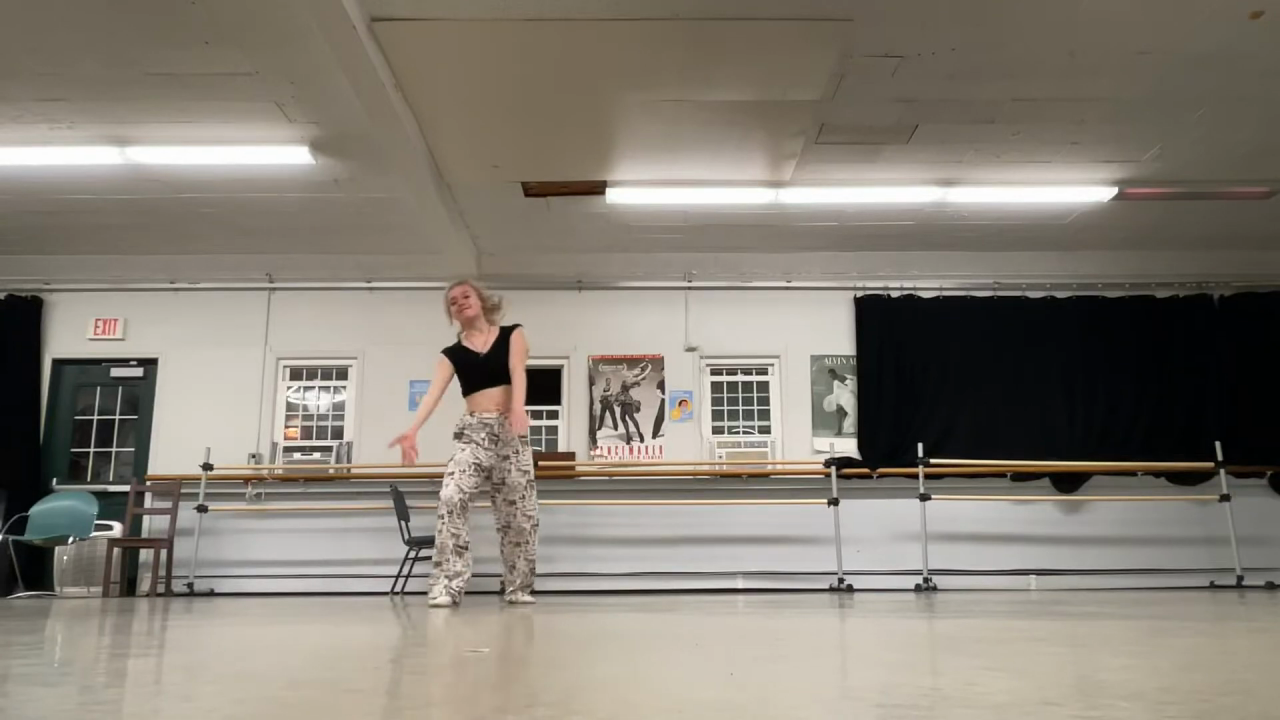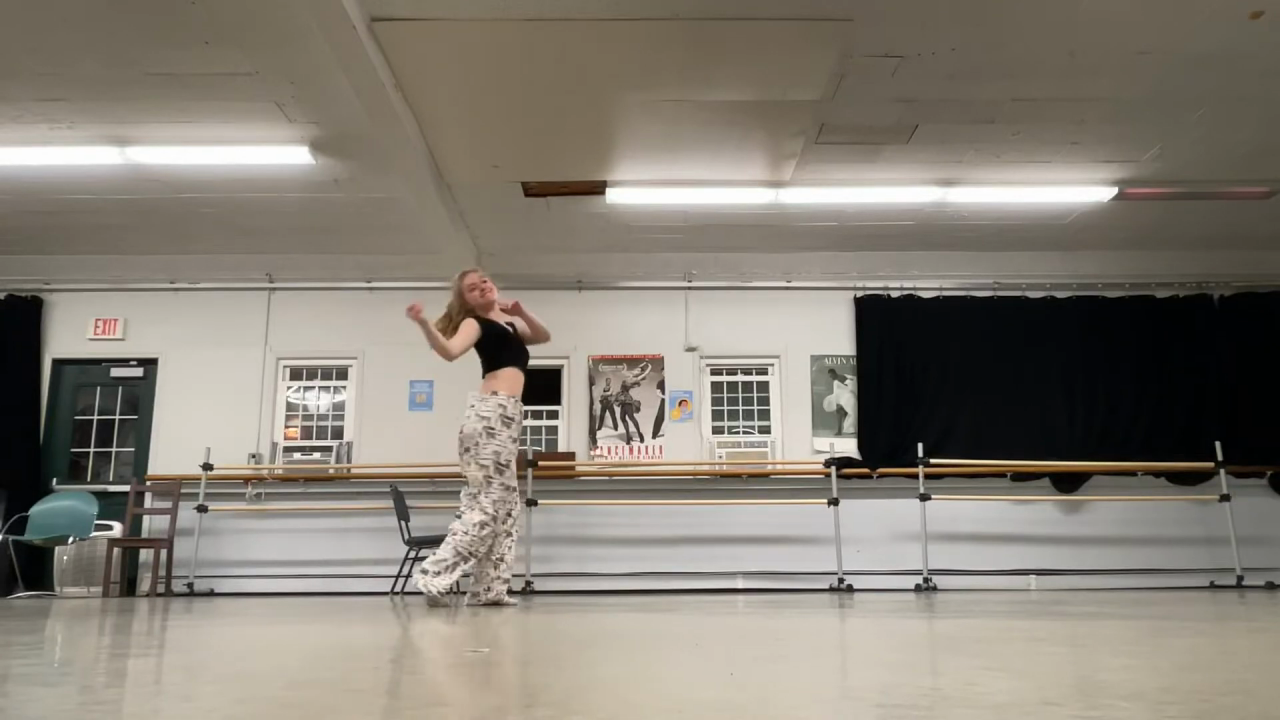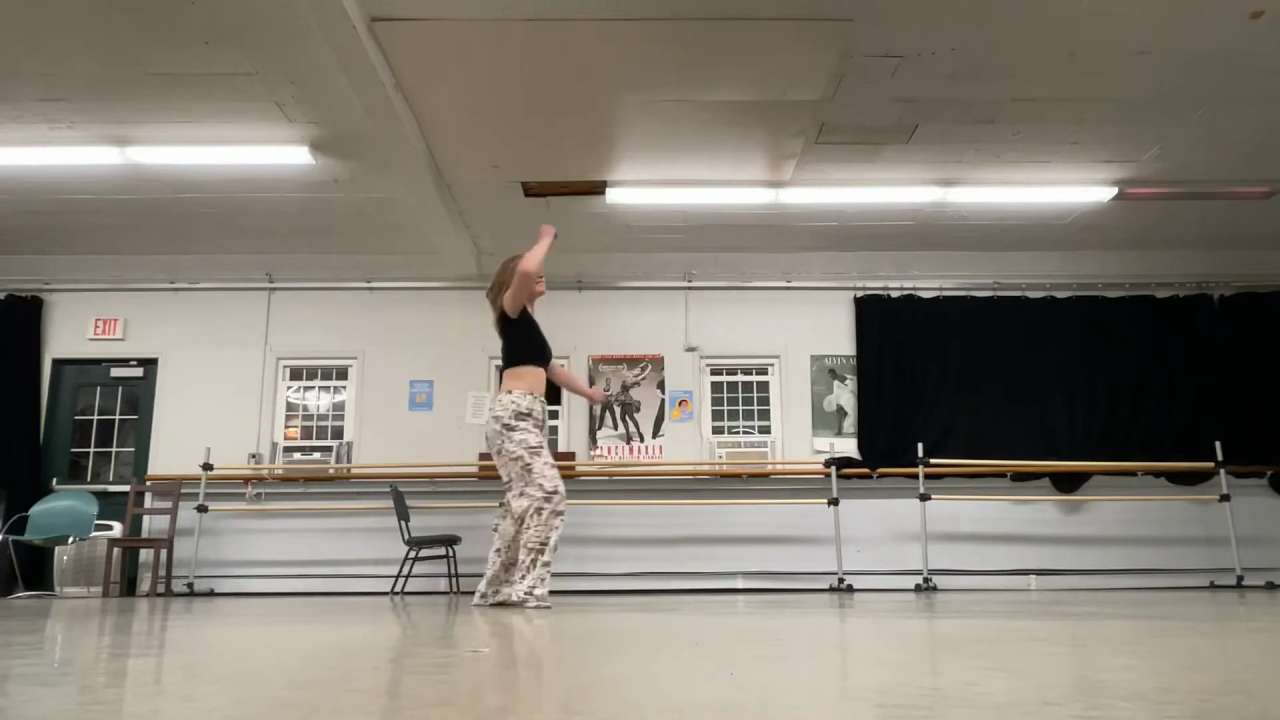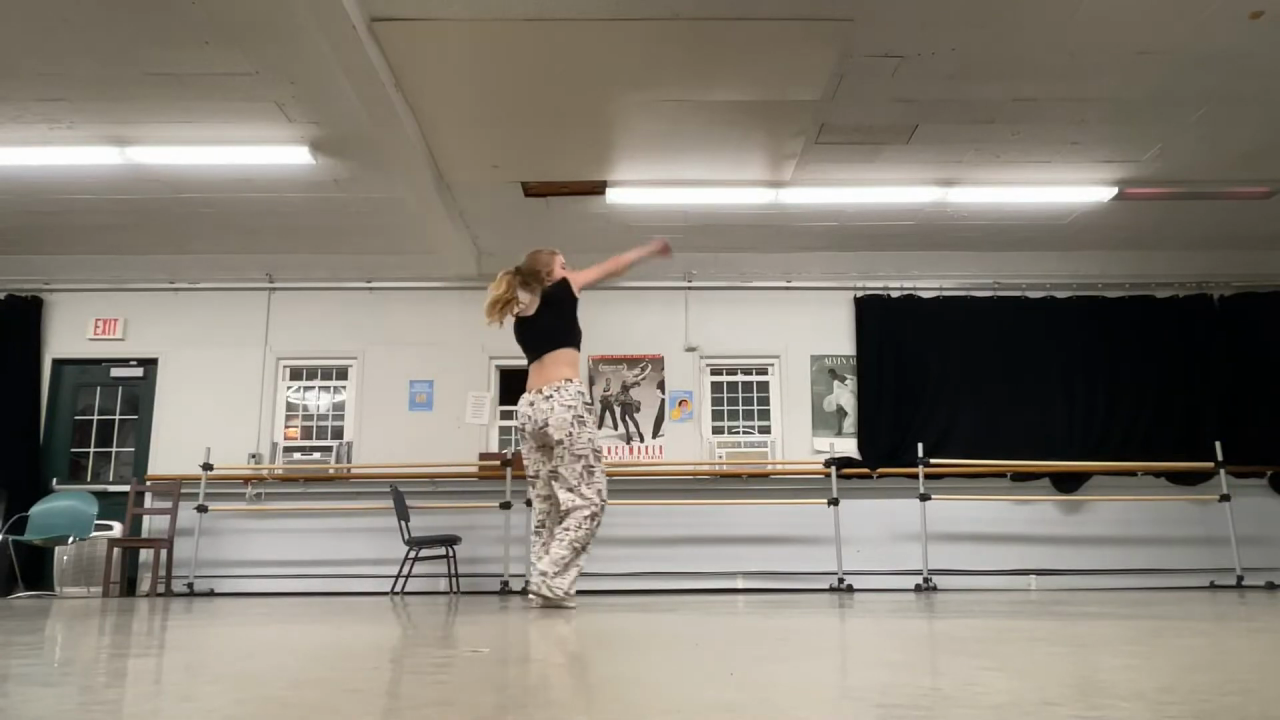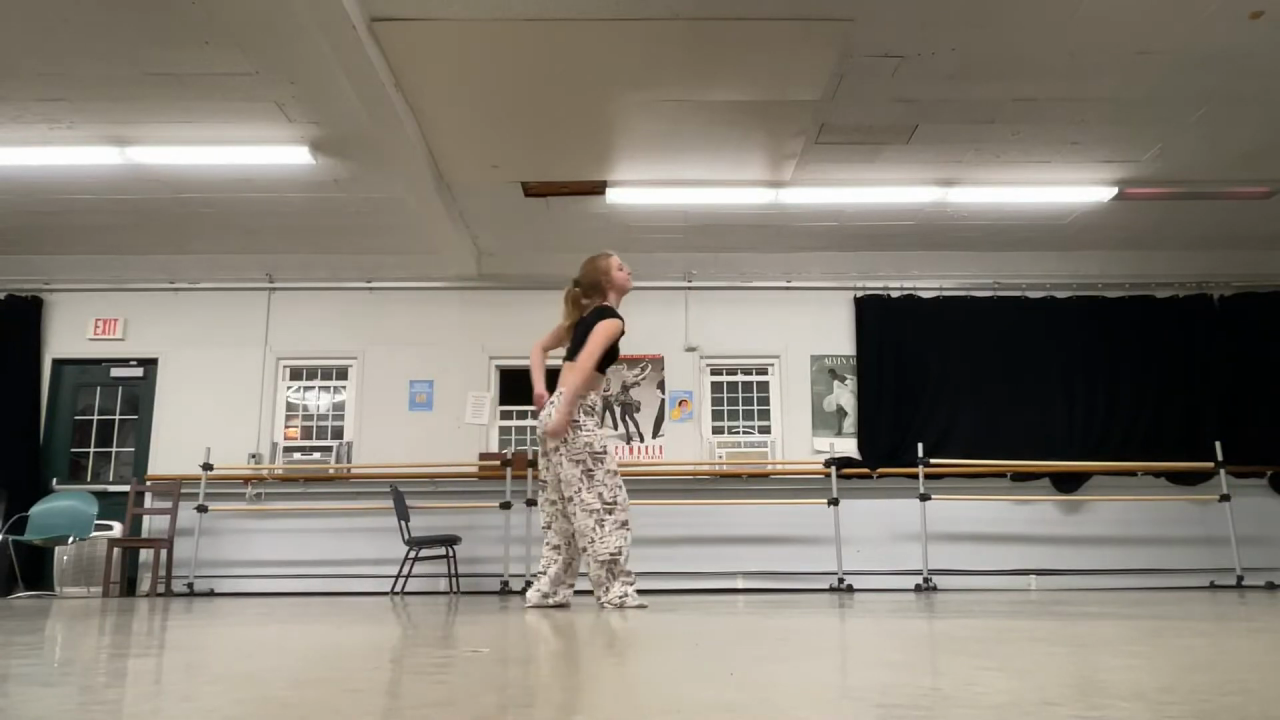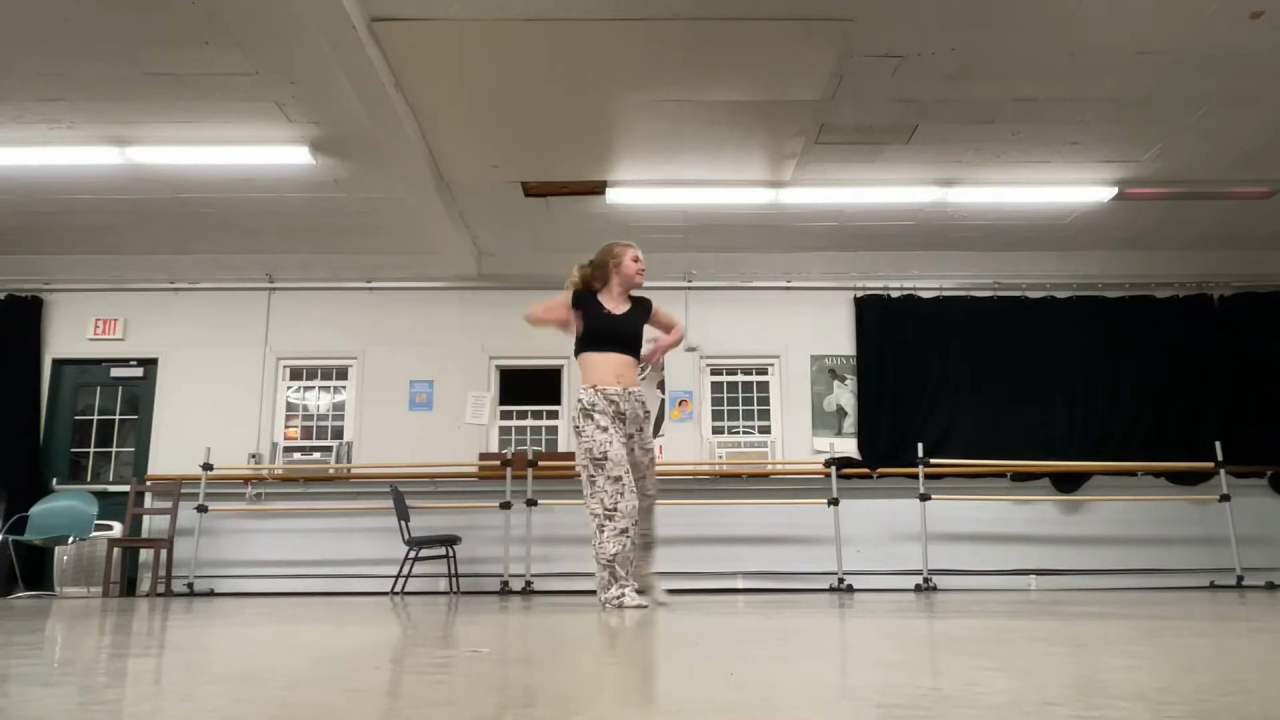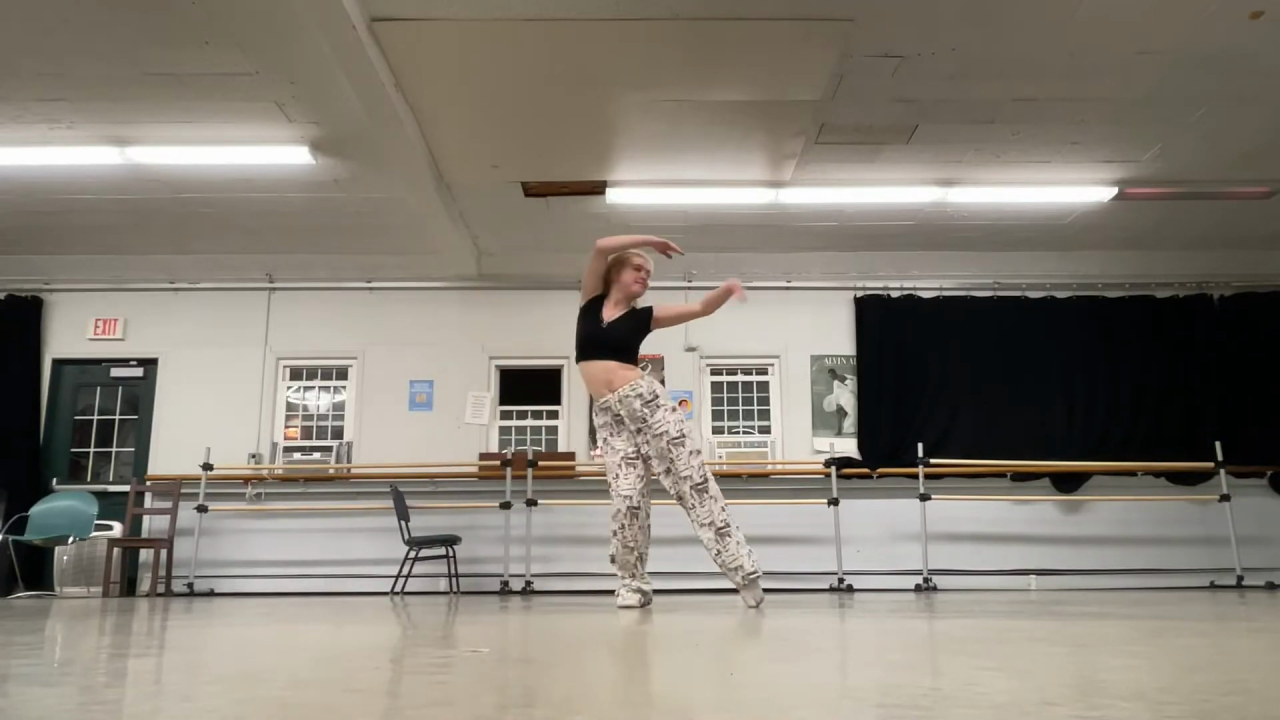
dt=0.4s
person 1, frame 1
left shoulder: (513, 334)
right shoulder: (452, 354)
left elbow: (518, 375)
right elbow: (434, 393)
left wrist: (519, 411)
right wrist: (413, 430)
left hip: (512, 435)
right hip: (473, 434)
left knee: (521, 515)
right knee: (452, 500)
left ankle: (518, 587)
right ankle: (446, 587)
person 1, frame 2
left shoulder: (509, 328)
right shoulder: (474, 323)
left elbow: (543, 335)
right elbow: (450, 351)
left wrist: (521, 313)
right wrist: (425, 324)
left hip: (499, 419)
right hip: (491, 414)
left knee: (504, 509)
right knee: (488, 506)
left ankle: (487, 587)
right ankle: (432, 575)
person 1, frame 3
left shoulder: (525, 324)
right shoulder: (512, 308)
left elbow: (551, 370)
right elbow: (527, 266)
left wrist: (587, 392)
right wrist: (545, 239)
left hip: (519, 417)
right hip: (514, 414)
left knee: (521, 507)
right knee: (546, 494)
left ankle: (494, 588)
right ankle: (525, 589)
person 1, frame 4
left shoulder: (519, 320)
right shoulder: (559, 293)
right elbow: (610, 267)
right wrist: (652, 248)
left hip: (531, 408)
right hip: (567, 401)
left knee: (549, 506)
right knee: (587, 498)
left ankle: (550, 586)
right ankle: (549, 578)
person 1, frame 5
left shoulder: (585, 316)
right shoulder: (611, 319)
left elbow: (538, 349)
right elbow: (585, 363)
left wrist: (541, 392)
right wrist: (564, 410)
left hip: (560, 414)
right hip: (579, 413)
left knee: (564, 510)
right knee: (606, 500)
left ankle: (547, 587)
right ankle: (615, 589)
person 1, frame 6
left shoulder: (641, 305)
right shoulder: (580, 298)
left elbow: (676, 329)
right elbow: (534, 314)
left wrist: (664, 344)
right wrist: (559, 317)
left hip: (634, 405)
right hip: (593, 405)
left knee: (642, 496)
right knee: (613, 499)
left ankle: (641, 573)
right ankle: (614, 587)
person 1, frame 7
left shoulder: (642, 317)
right shoulder: (590, 304)
left elbow: (701, 309)
right elbow: (600, 248)
left wrist: (728, 288)
right wrist: (651, 242)
left hip: (645, 402)
right hip: (608, 416)
left knee: (694, 484)
right knee: (628, 498)
left ankle: (741, 571)
right ankle: (633, 586)
